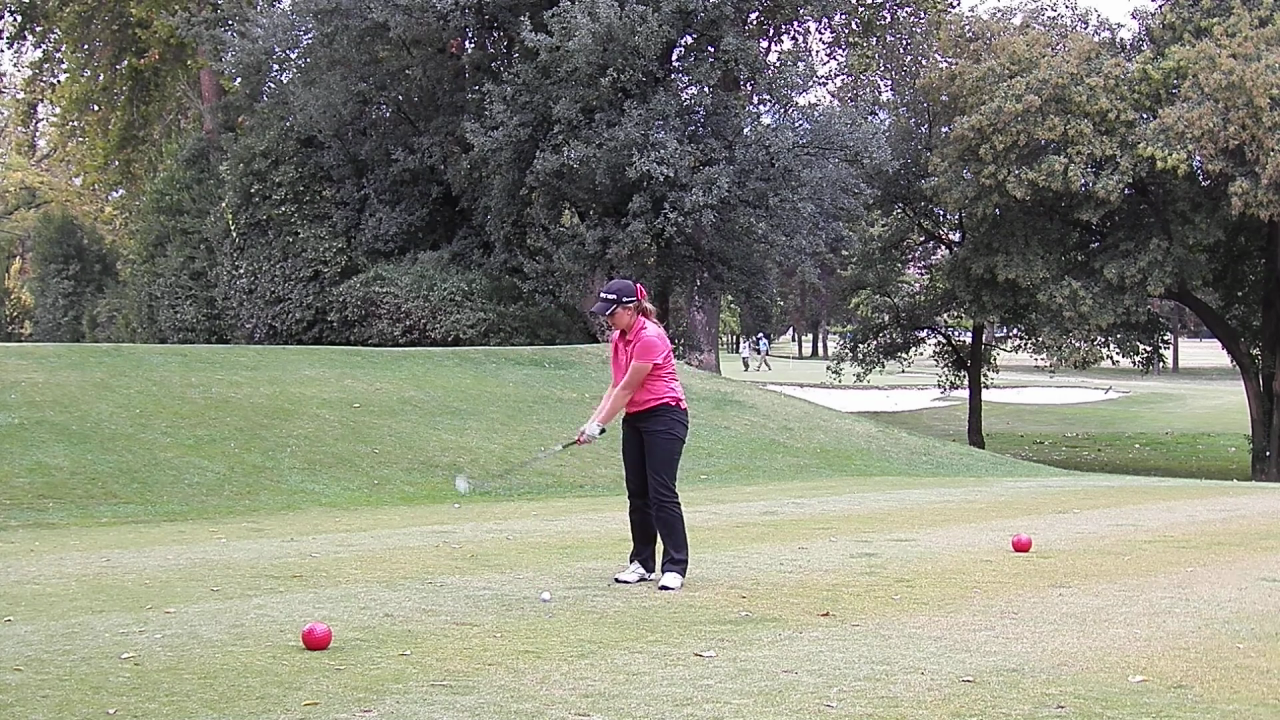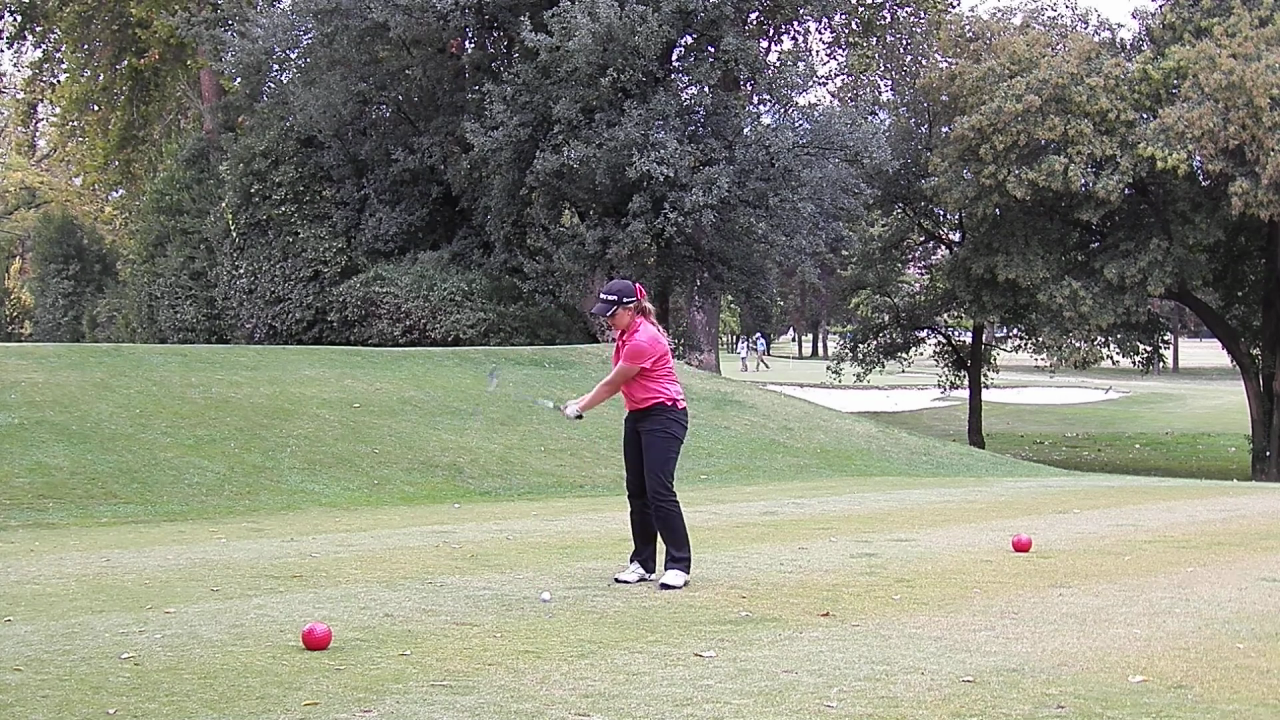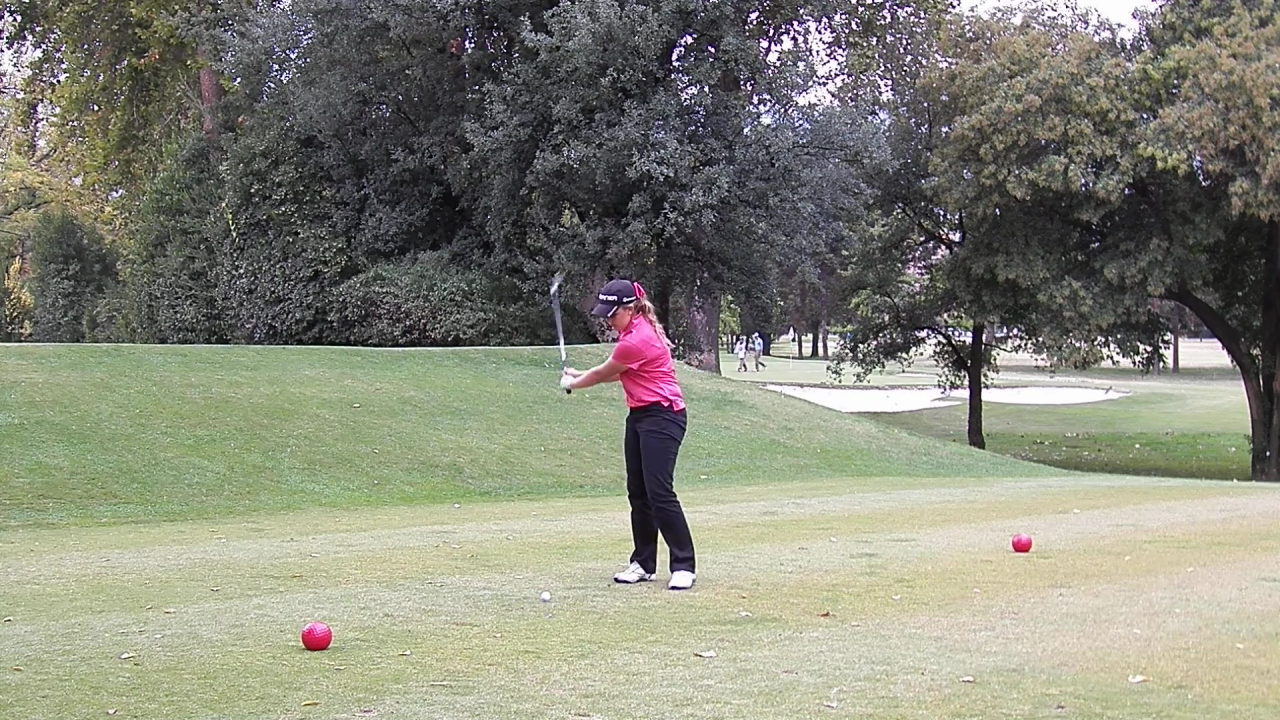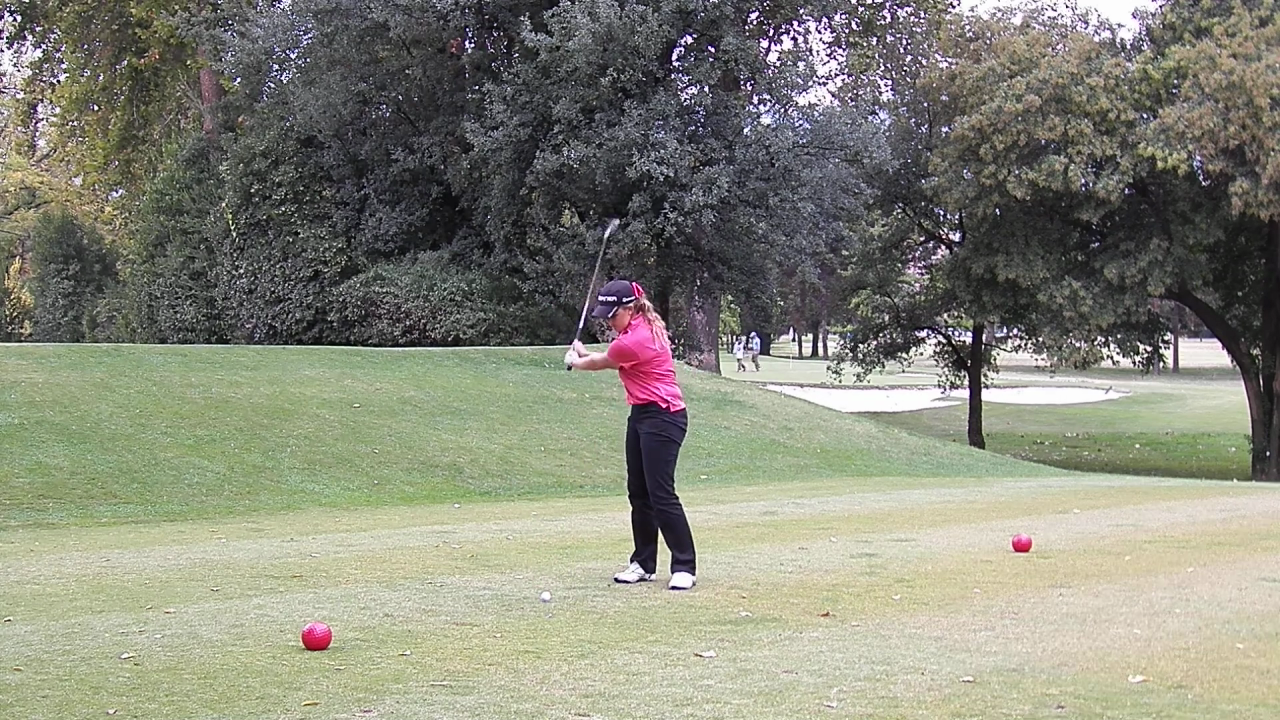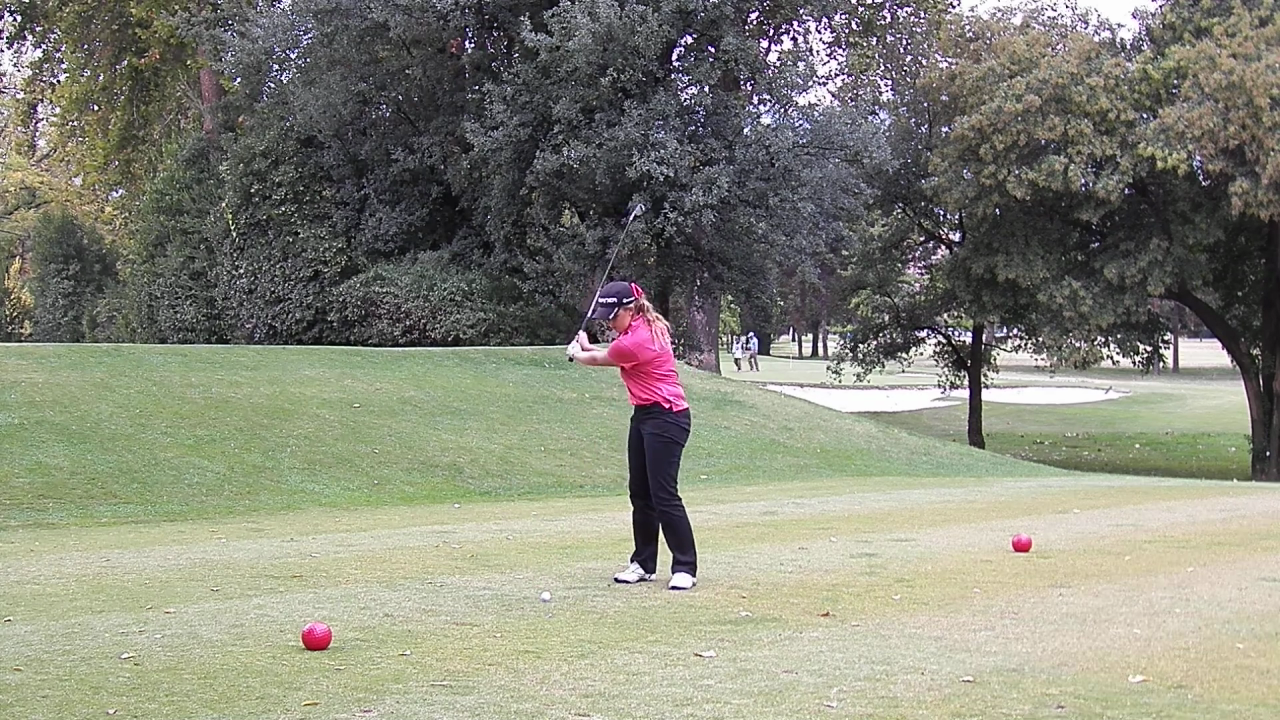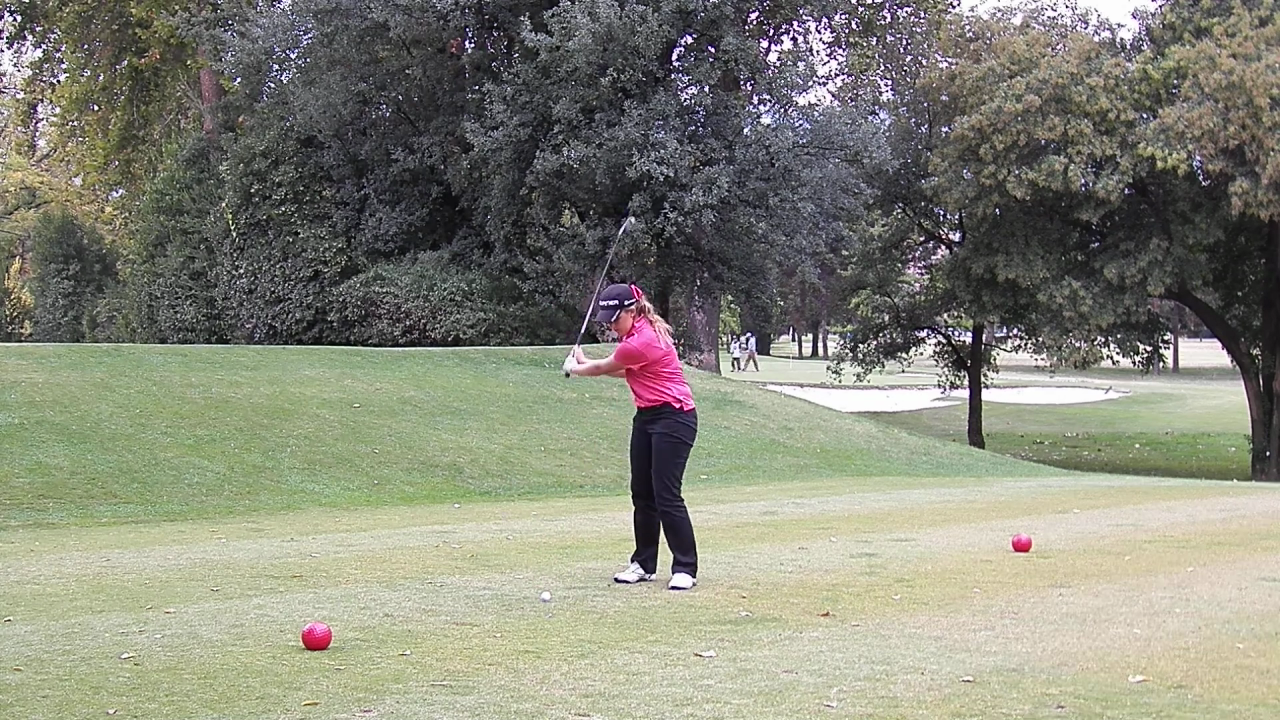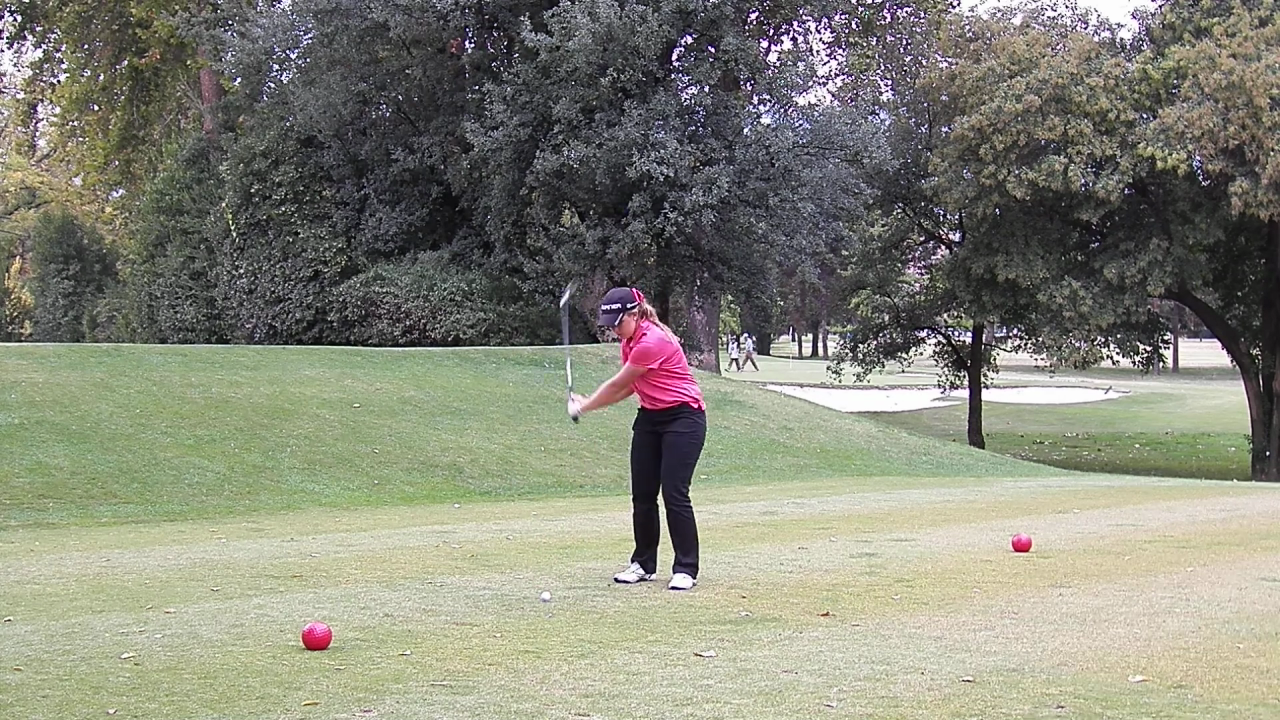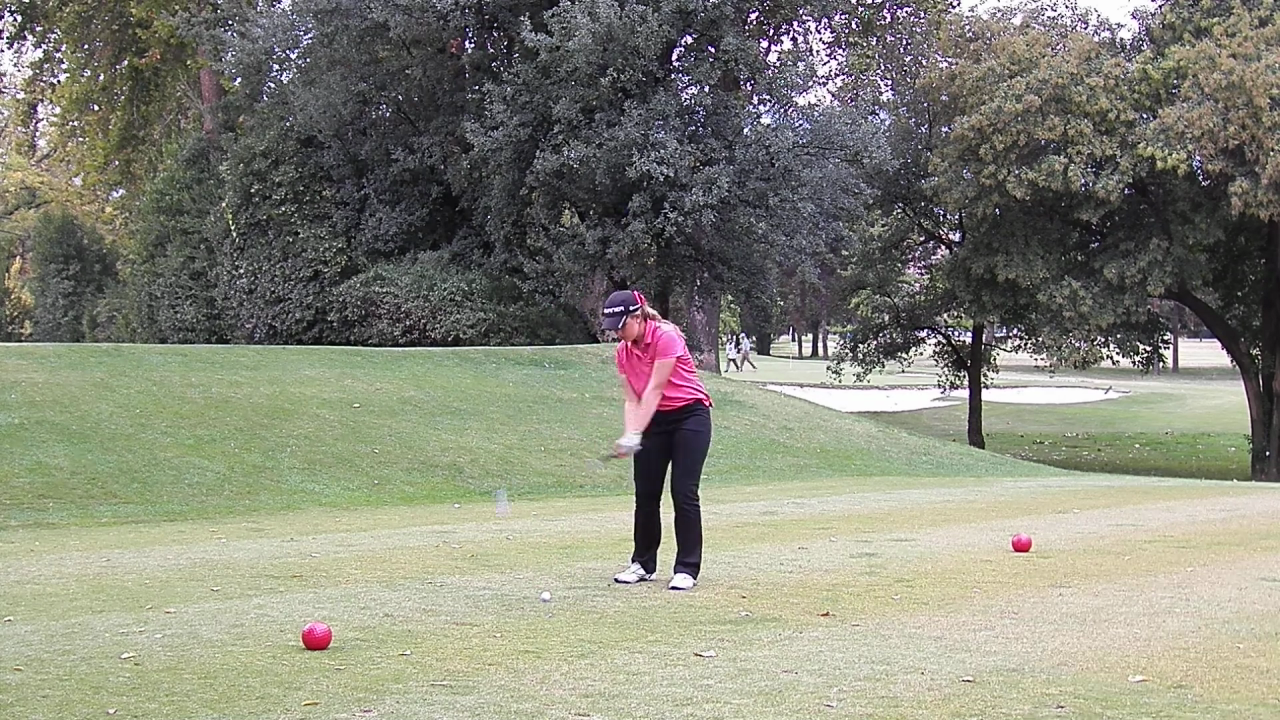
dt=0.1s
person 1, frame 1
left shoulder: (650, 338)
right shoulder: (617, 339)
left elbow: (627, 389)
right elbow: (615, 387)
left wrist: (598, 423)
right wrist: (593, 420)
left hip: (664, 416)
right hip: (634, 419)
left knee: (662, 492)
right knee: (637, 493)
left ankle: (674, 566)
right ankle: (642, 562)
person 1, frame 2
left shoulder: (643, 340)
right shoulder: (628, 334)
left elbow: (614, 382)
right elbow: (616, 381)
left wrist: (581, 406)
right wrist: (583, 401)
left hip: (663, 417)
right hip: (638, 417)
left knee: (660, 490)
right knee: (637, 492)
left ankle: (678, 564)
right ankle: (643, 562)
person 1, frame 3
left shoulder: (637, 340)
right shoulder: (633, 331)
left elbow: (605, 372)
right elbow: (614, 372)
left wrist: (575, 383)
right wrist: (582, 376)
left hip: (662, 417)
right hip: (640, 416)
left knee: (659, 492)
right knee: (638, 492)
left ankle: (684, 565)
right ankle: (643, 563)
person 1, frame 4
left shoulder: (633, 342)
right shoulder: (643, 328)
left elbow: (601, 363)
right elbow: (613, 359)
left wrist: (576, 361)
right wrist: (583, 354)
left hip: (662, 419)
right hip: (643, 416)
left knee: (661, 493)
right knee: (638, 492)
left ankle: (684, 566)
right ankle: (643, 562)
person 1, frame 5
left shoulder: (633, 342)
right shoulder: (645, 328)
left elbow: (601, 360)
right elbow: (614, 356)
left wrist: (579, 353)
right wrist: (587, 347)
left hip: (665, 419)
right hip: (646, 416)
left knee: (663, 494)
right knee: (640, 492)
left ankle: (685, 567)
right ankle: (643, 563)
person 1, frame 6
left shoulder: (641, 342)
right shoulder: (634, 335)
left elbow: (608, 368)
right elbow: (621, 369)
left wrist: (575, 369)
right wrist: (585, 362)
left hip: (673, 419)
right hip: (646, 418)
left knee: (666, 495)
right knee: (642, 493)
left ankle: (686, 568)
right ankle: (644, 563)
person 1, frame 7
left shoulder: (653, 341)
right shoulder: (631, 342)
left elbow: (618, 385)
right elbow: (626, 389)
left wrist: (585, 406)
right wrist: (588, 402)
left hip: (683, 419)
right hip: (650, 418)
left knee: (674, 494)
right knee: (642, 494)
left ankle: (686, 568)
right ankle: (643, 563)
person 1, frame 8
left shoulder: (665, 336)
right shoulder: (623, 353)
left elbow: (656, 387)
right elbow: (633, 396)
left wrist: (635, 433)
right wrist: (629, 433)
left hip: (690, 416)
right hip: (654, 422)
left knee: (684, 494)
right knee: (646, 494)
left ankle: (687, 568)
right ankle: (643, 563)
